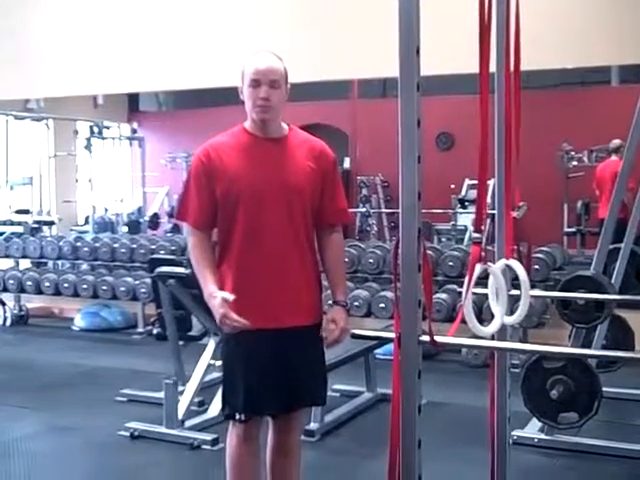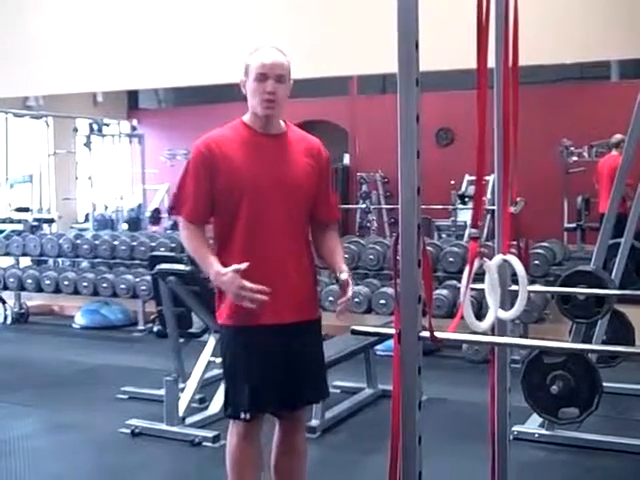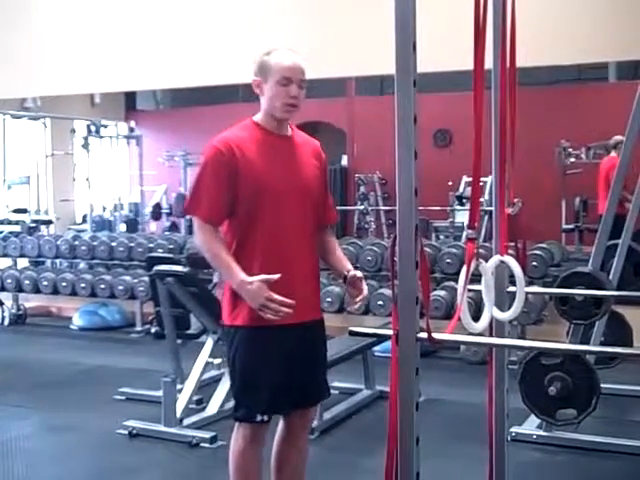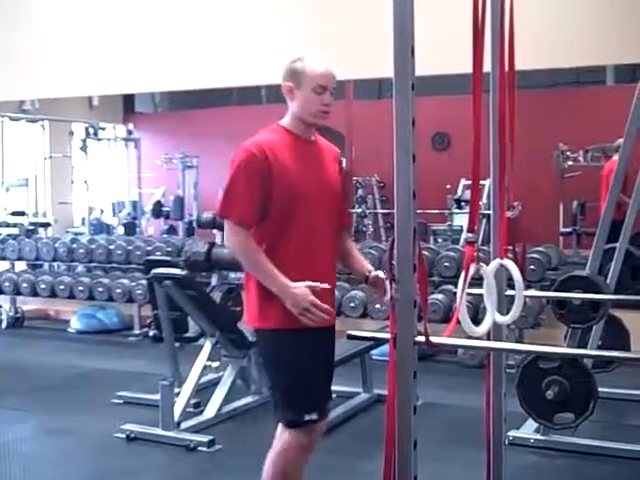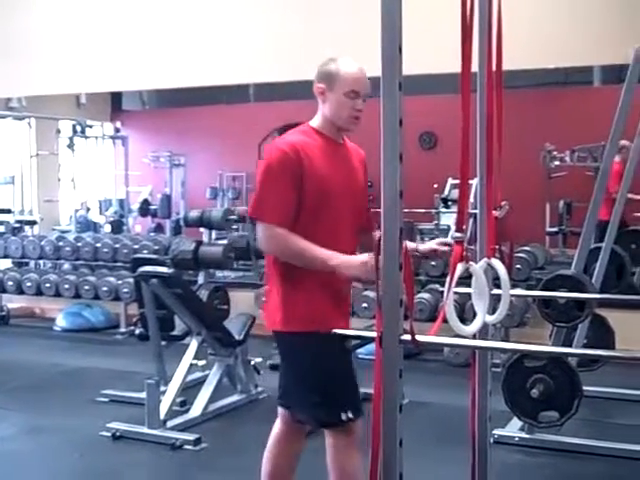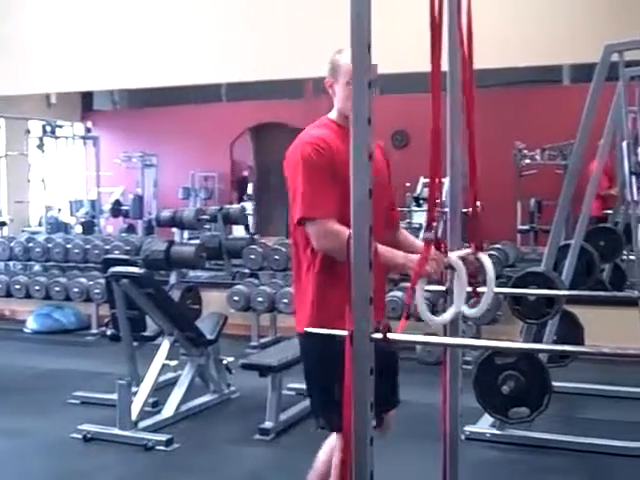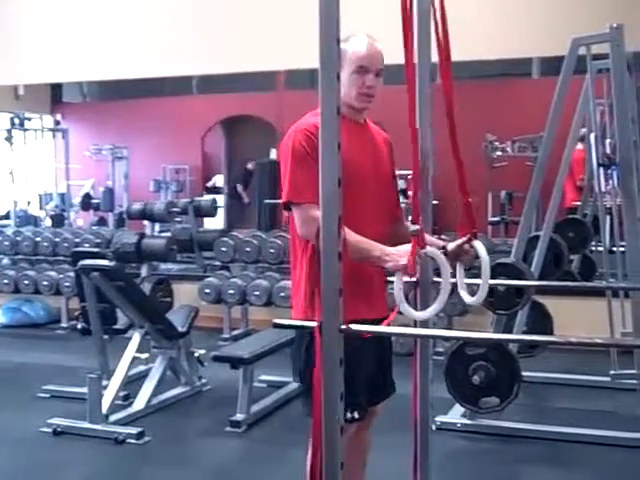
dt=0.4s
person 1, frame 1
left shoulder: (317, 154)
right shoulder: (212, 156)
left elbow: (330, 233)
right elbow: (197, 234)
left wrist: (339, 301)
right wrist: (211, 291)
left hip: (302, 315)
right hip: (244, 317)
left knee: (290, 420)
right knee: (245, 422)
person 1, frame 2
left shoulder: (313, 151)
right shoulder: (213, 149)
left elbow: (324, 226)
right elbow: (190, 225)
left wrist: (341, 269)
right wrist: (218, 273)
left hip: (301, 311)
right hip: (244, 312)
left knee: (296, 418)
right knee: (246, 421)
person 1, frame 3
left shoulder: (312, 151)
right shoulder: (227, 149)
right elbow: (204, 229)
left wrist: (346, 271)
right wrist: (241, 282)
left hip: (306, 311)
right hip: (255, 315)
left knee: (301, 416)
right knee: (252, 423)
person 1, frame 4
left shoulder: (331, 155)
right shoulder: (258, 152)
right elbow: (236, 235)
left wrist: (366, 272)
right wrist: (285, 289)
left hip: (319, 313)
right hip: (279, 315)
left knee: (300, 424)
right knee: (303, 425)
person 1, frame 5
left shoulder: (354, 157)
right shoulder: (287, 152)
left elbow: (363, 232)
right elbow: (269, 236)
left wrist: (413, 249)
right wrist: (342, 264)
left hip: (326, 312)
right hip: (303, 314)
left knee: (294, 419)
right knee: (343, 426)
person 1, frame 6
left shoulder: (374, 151)
right shoulder: (312, 147)
right elbow: (324, 235)
left wrist: (434, 253)
right wrist: (402, 262)
left hip: (366, 311)
right hip: (330, 315)
left knee: (378, 420)
person 1, frame 7
left shoulder: (381, 140)
right shoulder: (308, 135)
right elbow: (309, 223)
left wrist: (439, 247)
right wrist: (382, 255)
left hip: (371, 303)
left knee: (364, 415)
right knee: (337, 421)
